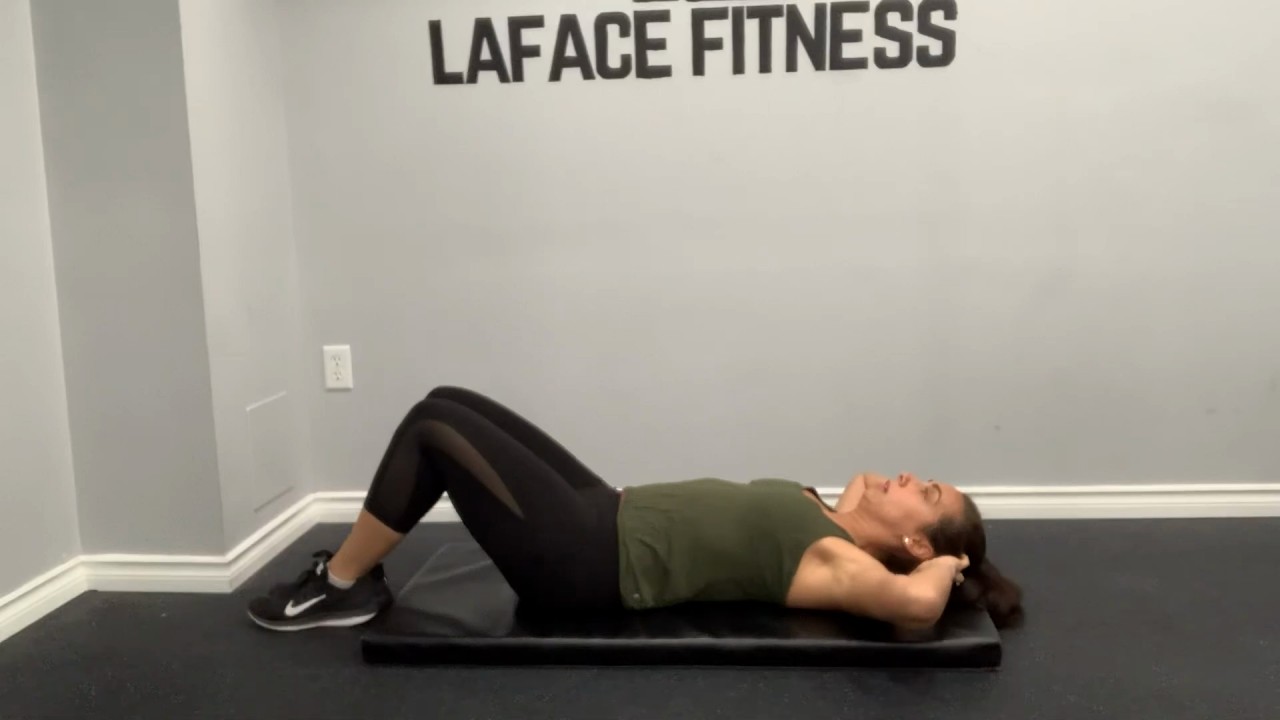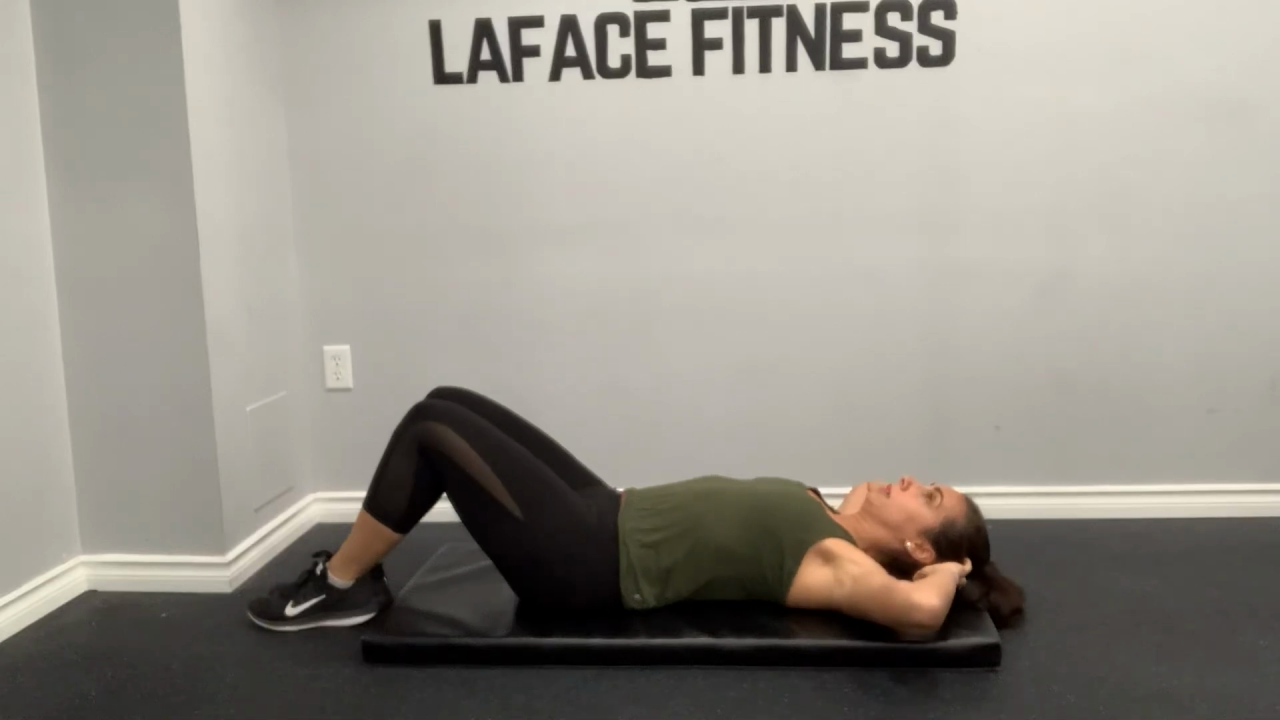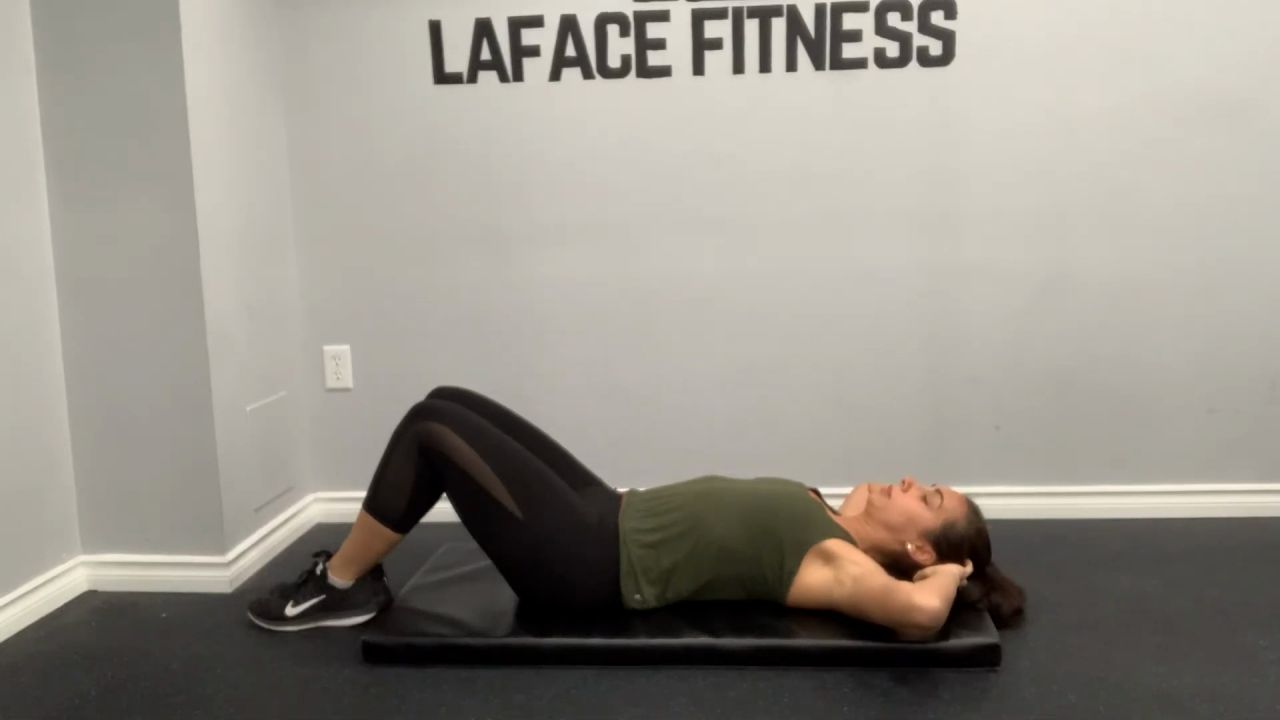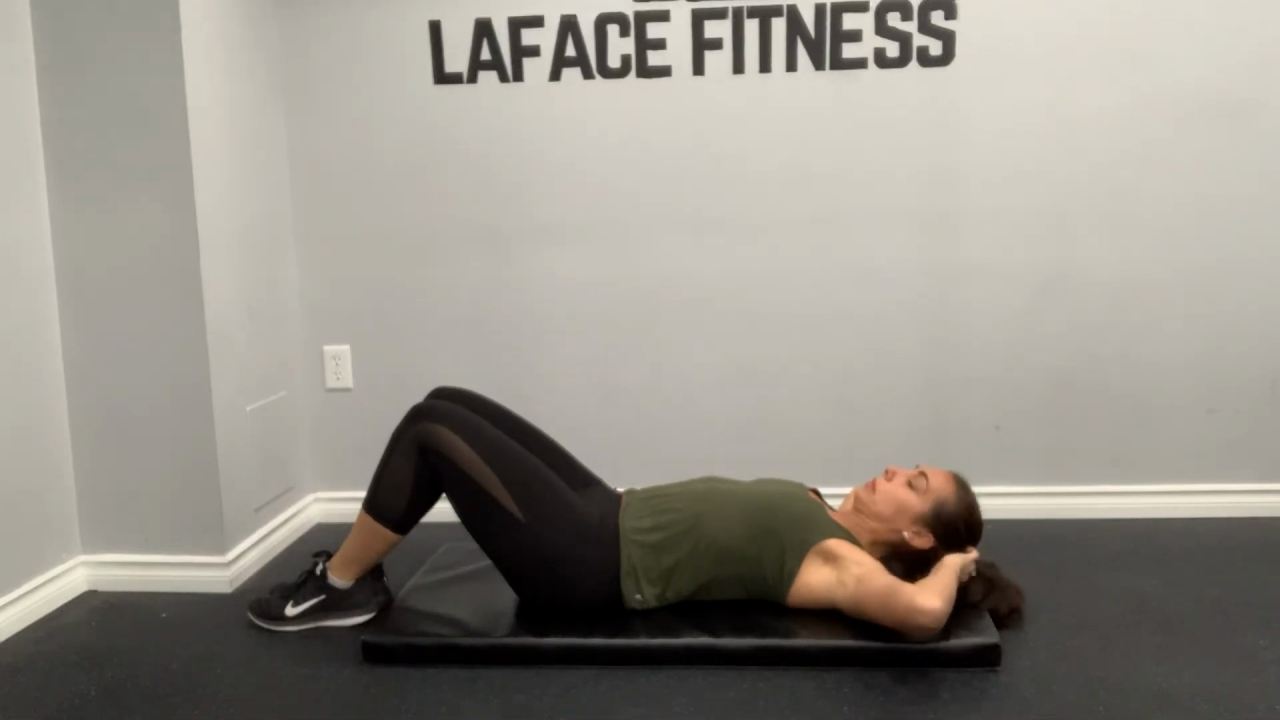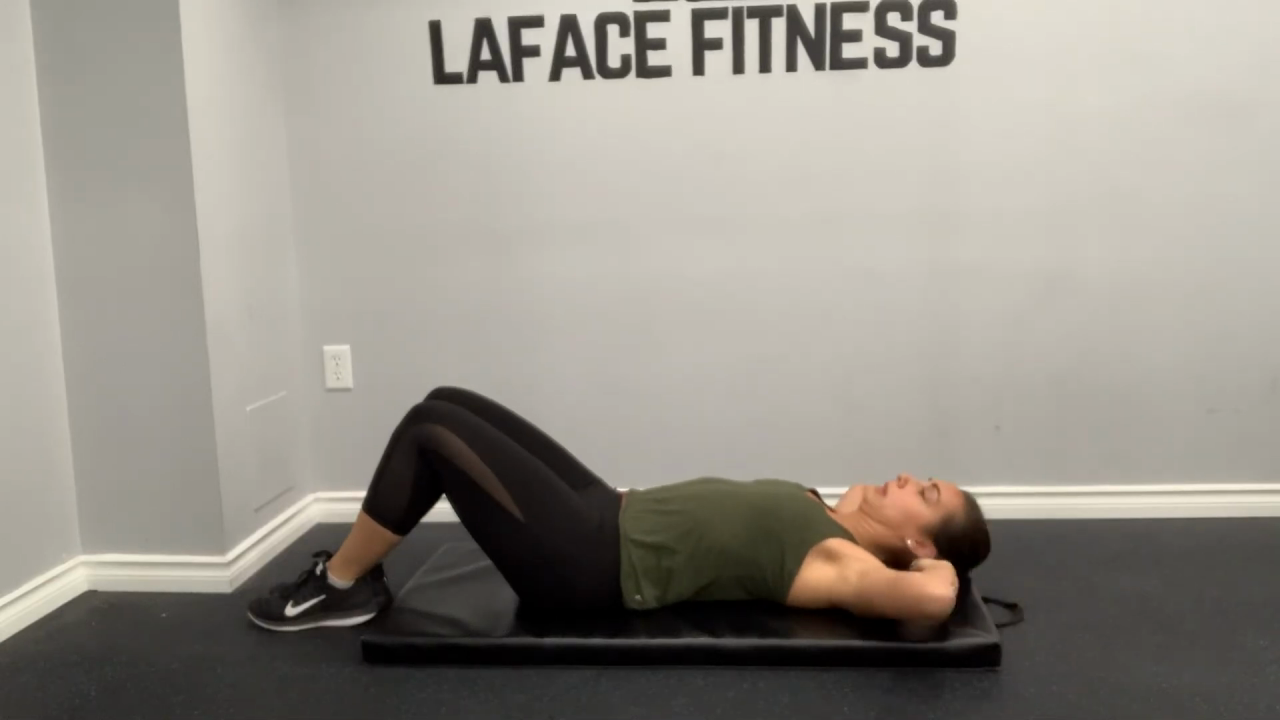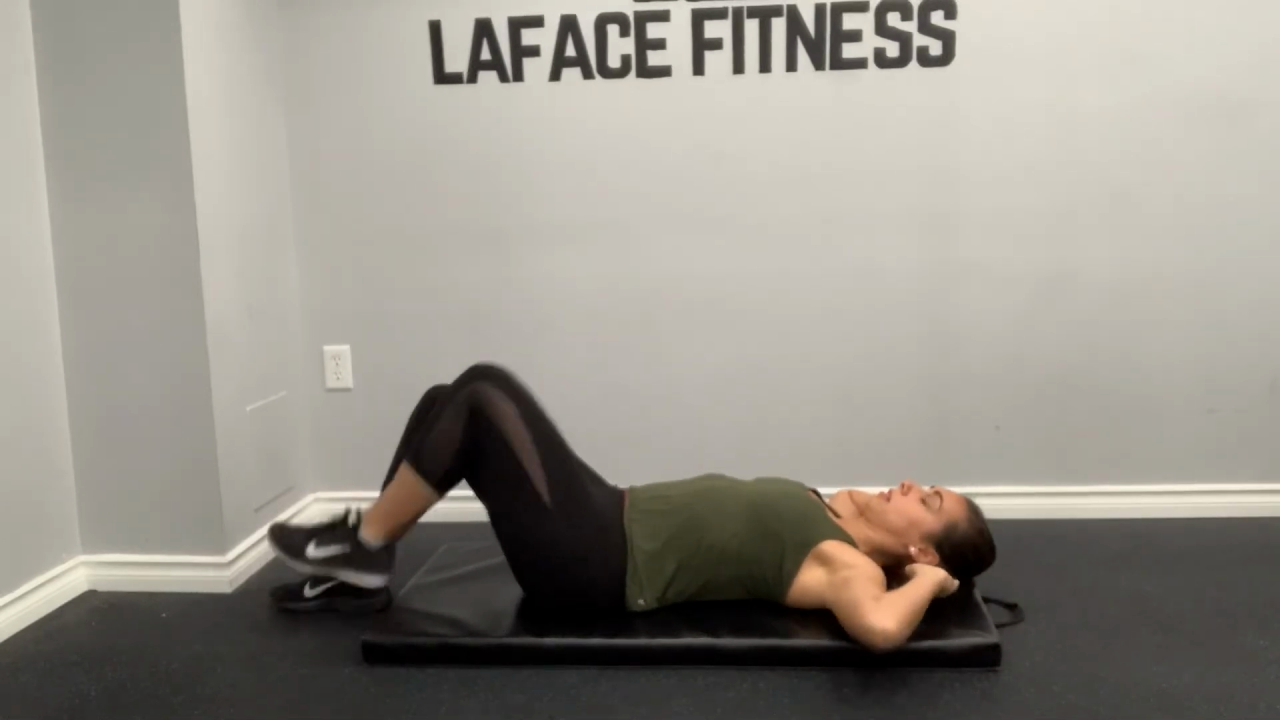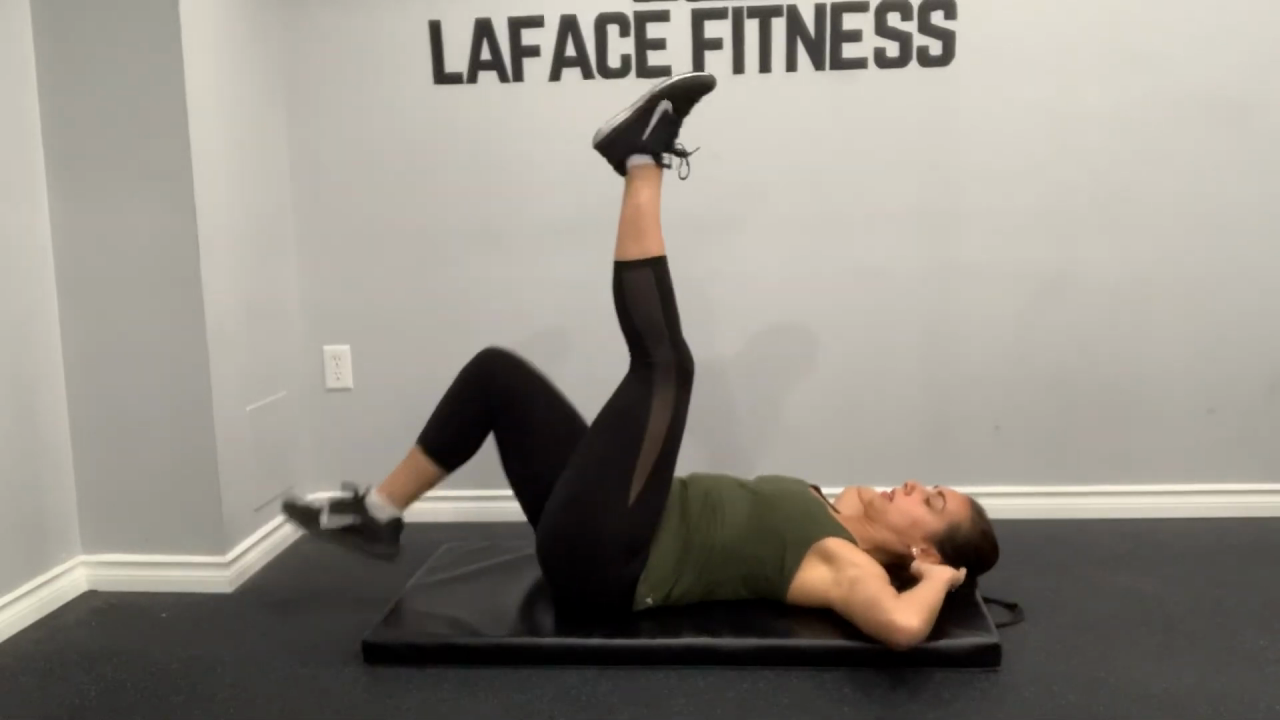
dt=0.7s
person 1, frame 1
left shoulder: (837, 564)
right shoulder: (830, 528)
left elbow: (919, 603)
left wrist: (944, 568)
right wrist: (862, 494)
left hip: (586, 563)
right hip: (606, 517)
left knee: (433, 429)
right knee: (447, 405)
left ankle: (341, 586)
right ankle: (357, 571)
person 1, frame 2
left shoulder: (837, 564)
right shoulder: (830, 524)
left elbow: (921, 612)
left wrist: (946, 574)
right wrist: (864, 499)
left hip: (587, 563)
right hip: (606, 516)
left knee: (431, 430)
right knee: (446, 404)
left ankle: (340, 585)
right ankle: (358, 570)
person 1, frame 3
left shoulder: (838, 564)
right shoulder: (830, 527)
left elbow: (921, 612)
left wrist: (948, 574)
left hip: (587, 564)
right hip: (606, 518)
left knee: (430, 430)
right knee: (446, 404)
left ankle: (340, 585)
right ankle: (356, 570)
person 1, frame 4
left shoulder: (841, 565)
right shoulder: (833, 524)
left elbow: (922, 613)
left wrist: (950, 567)
left hip: (587, 564)
right hip: (607, 515)
left knee: (430, 431)
right knee: (446, 403)
left ankle: (338, 587)
right ankle: (355, 570)
person 1, frame 5
left shoulder: (845, 568)
right shoulder: (832, 526)
left elbow: (933, 600)
left wrist: (941, 571)
right wrist: (861, 503)
left hip: (588, 566)
right hip: (607, 519)
left knee: (429, 431)
right knee: (447, 404)
left ankle: (338, 587)
right ankle: (358, 572)
person 1, frame 6
left shoulder: (852, 567)
right shoulder: (838, 524)
left elbow: (880, 628)
left wrist: (926, 583)
right wrist: (858, 504)
left hip: (592, 563)
right hip: (615, 516)
left knee: (484, 390)
right knee: (452, 402)
left ankle: (365, 544)
right ankle: (366, 546)
person 1, frame 7
left shoulder: (852, 569)
right shoulder: (837, 526)
left elbow: (903, 626)
left wrist: (938, 583)
left hip: (600, 563)
right hip: (591, 541)
left knee: (663, 360)
right knee: (498, 370)
right ankle: (377, 512)
